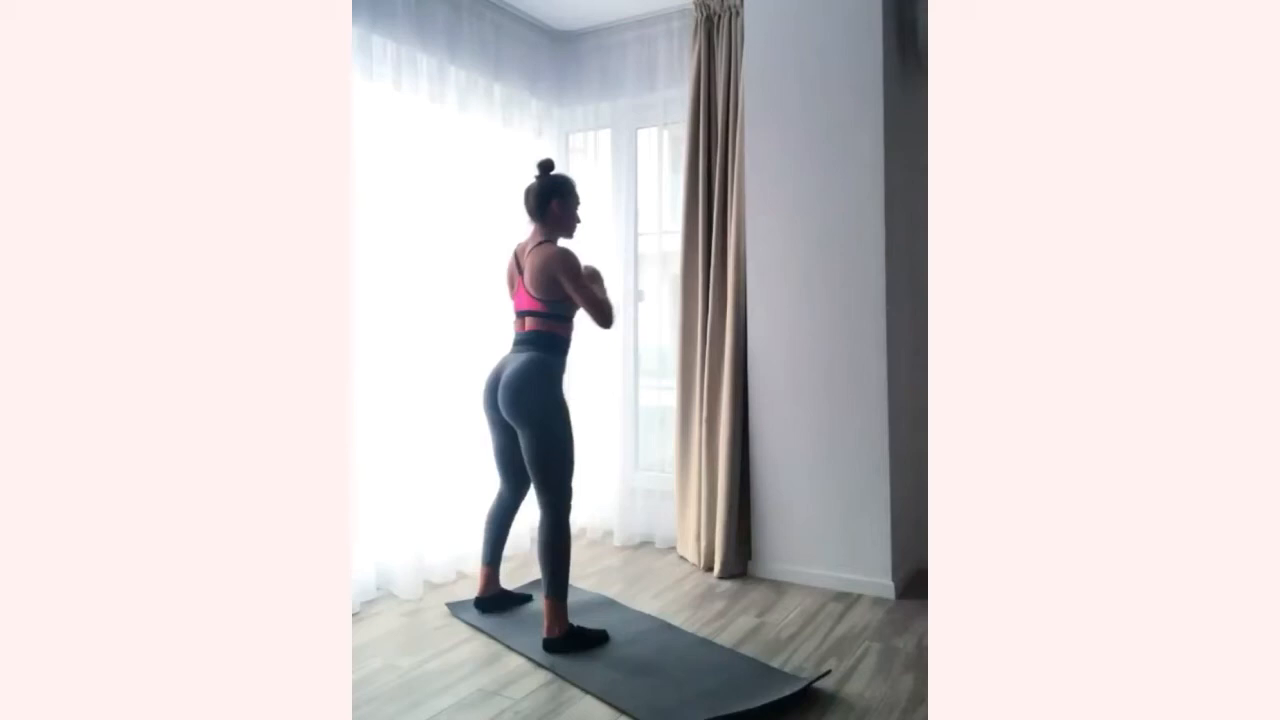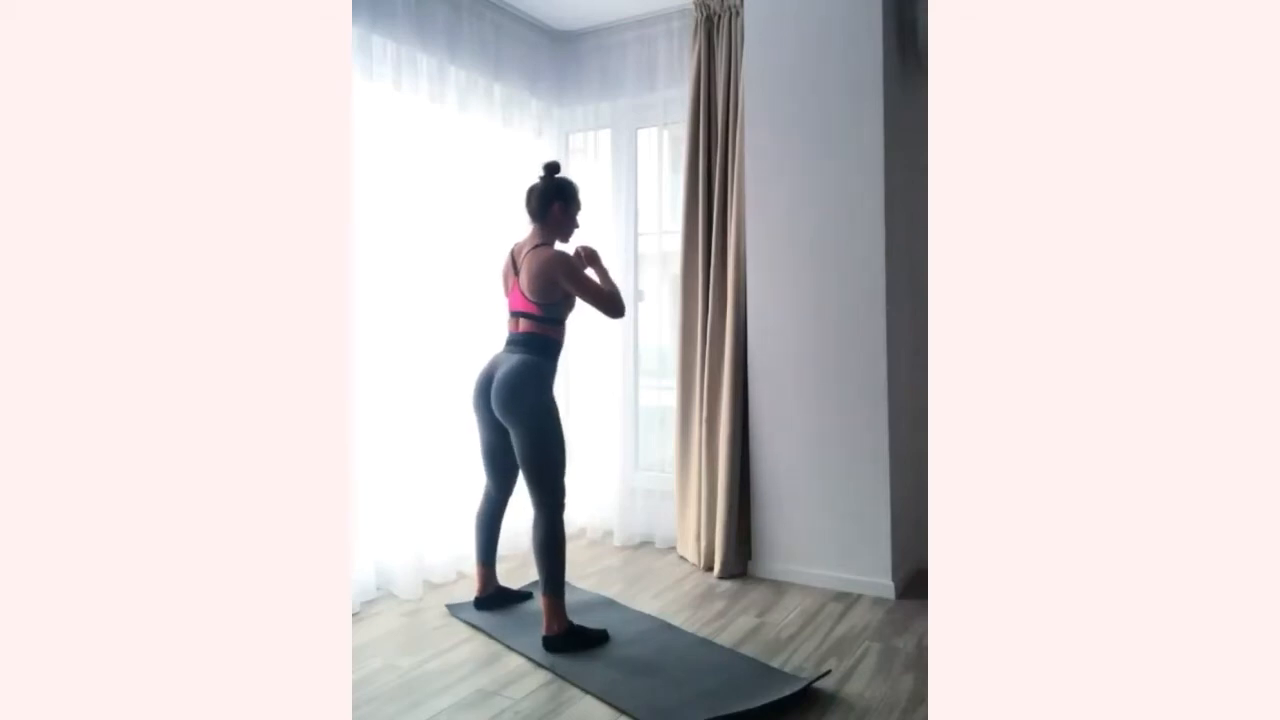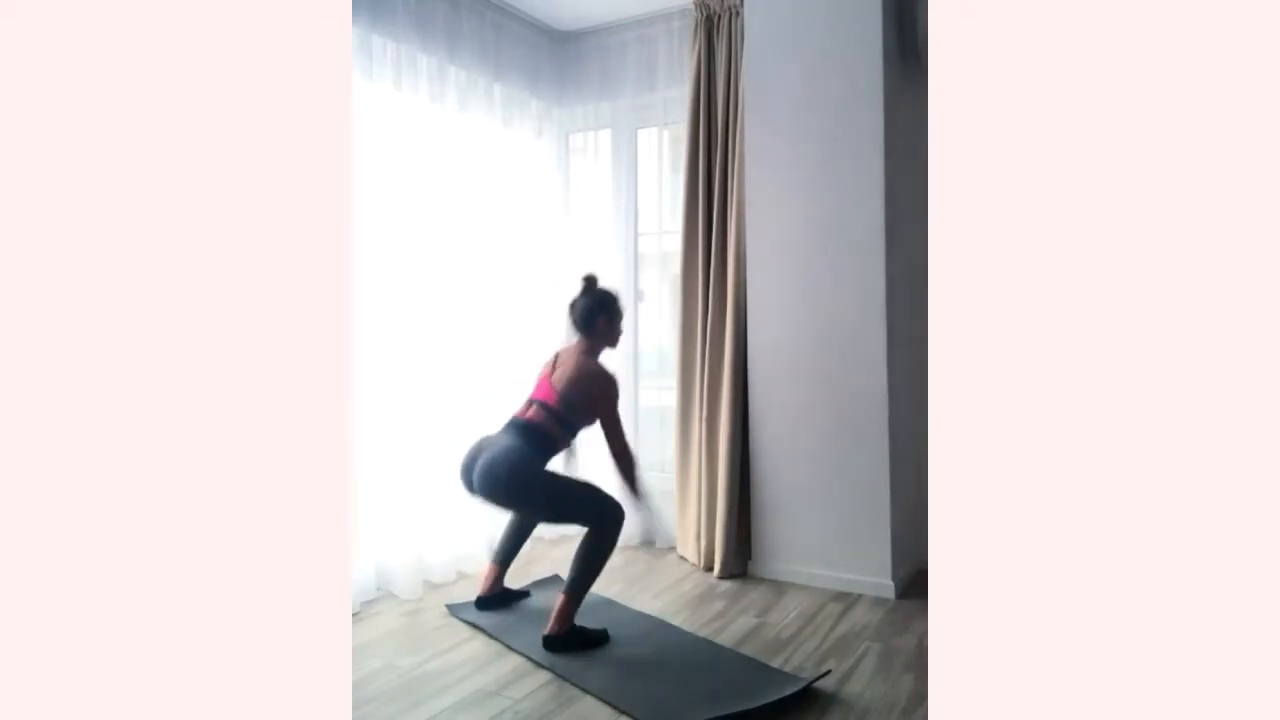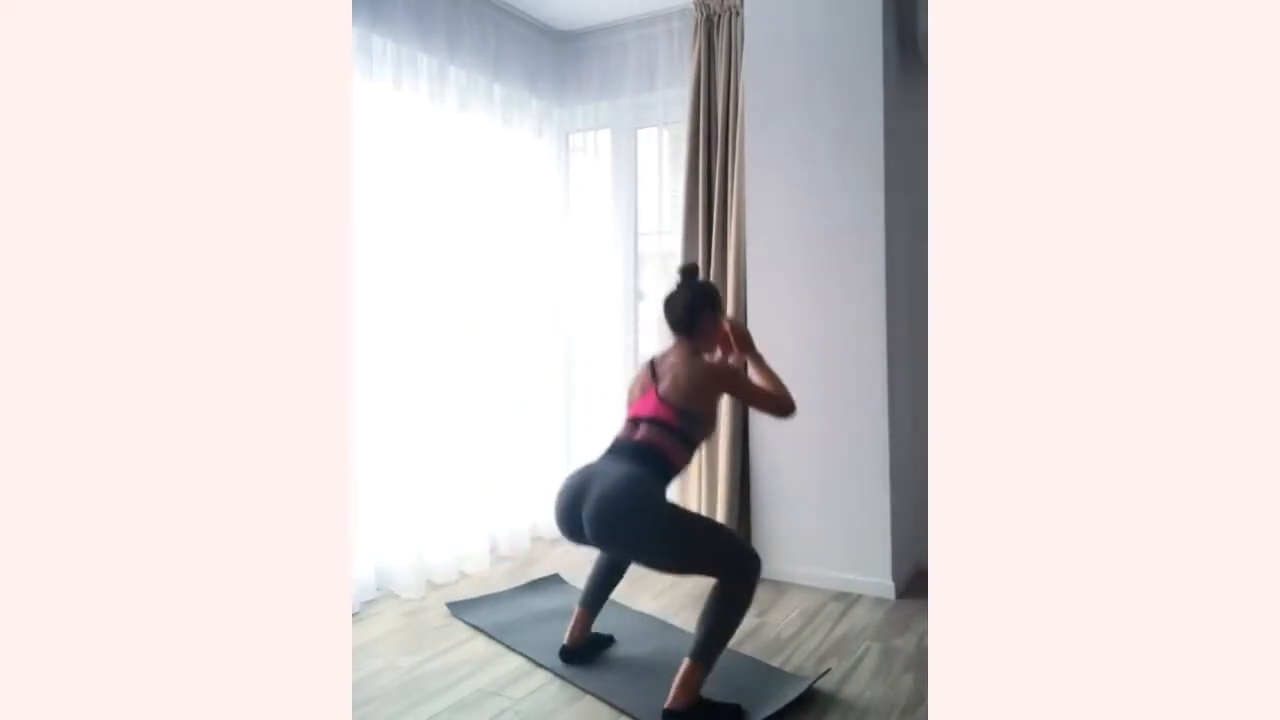
dt=0.7s
person 1, frame 1
left shoulder: (517, 256)
right shoulder: (558, 257)
right elbow: (604, 318)
left wrist: (579, 284)
right wrist: (596, 280)
left hip: (502, 377)
right hip: (534, 384)
left knee: (511, 489)
right knee: (555, 504)
left ankle: (488, 588)
right ankle: (557, 628)
person 1, frame 2
left shoulder: (513, 255)
right shoulder: (554, 260)
right elbow: (615, 308)
left wrist: (574, 269)
right wrist: (594, 264)
left hip: (492, 376)
right hip: (525, 385)
left knee: (497, 487)
right knee: (549, 504)
left ankle: (487, 587)
right ankle: (556, 626)
person 1, frame 3
left shoulder: (557, 358)
right shoulder: (598, 377)
right elbow: (619, 450)
left wrist: (567, 439)
right wrist: (640, 498)
left hip: (478, 460)
right hip: (507, 472)
left knee: (536, 496)
right knee: (608, 516)
left ankle: (491, 587)
right ankle: (561, 627)
person 1, frame 4
left shoulder: (646, 370)
right shoulder: (711, 373)
right elbow: (782, 405)
right wrist: (748, 352)
left hip: (573, 499)
right hip: (623, 506)
right knee: (742, 567)
left ankle: (576, 637)
